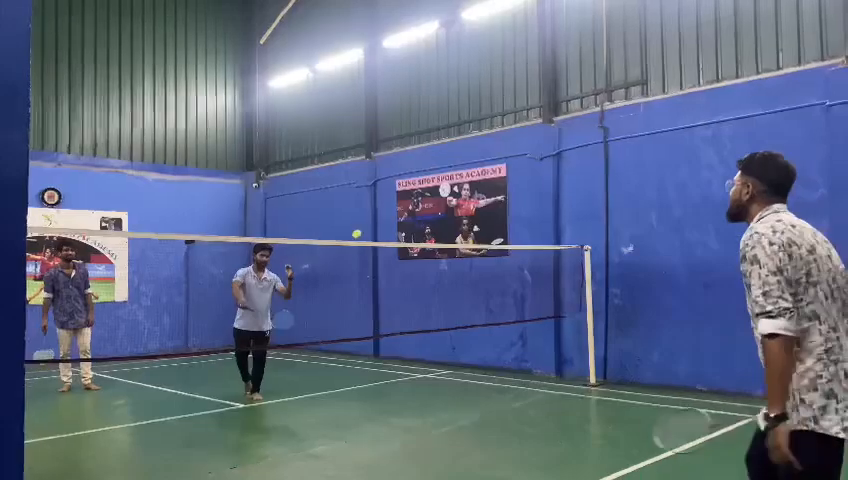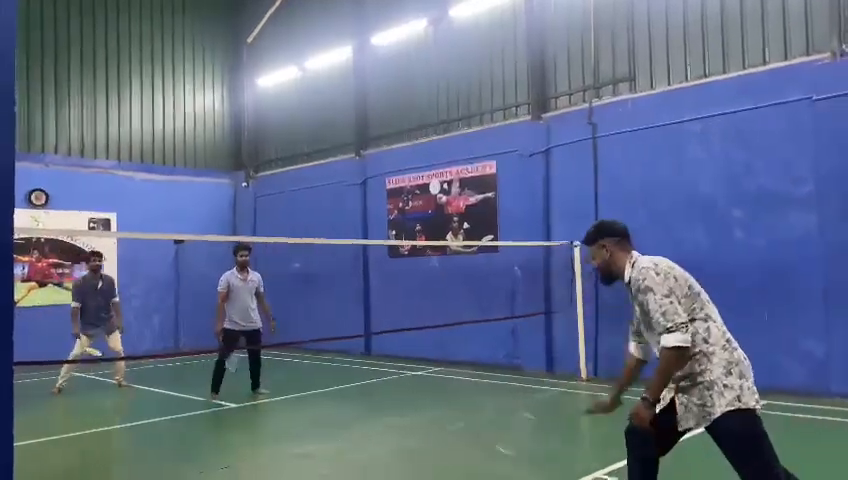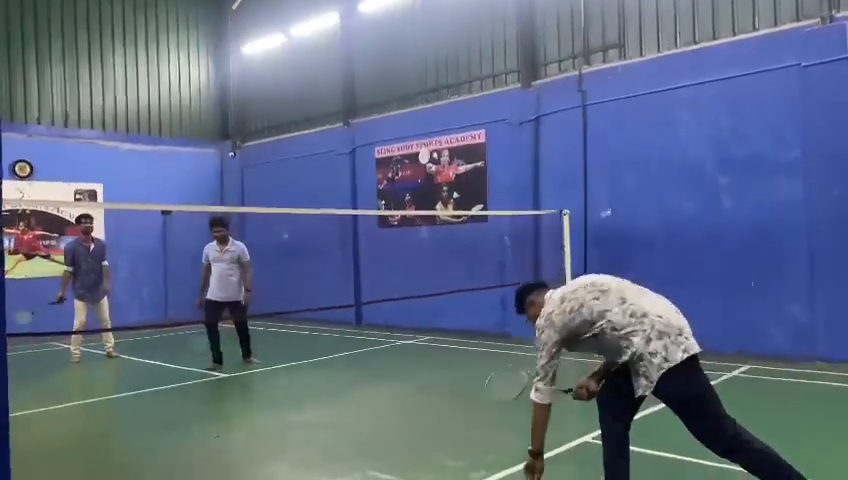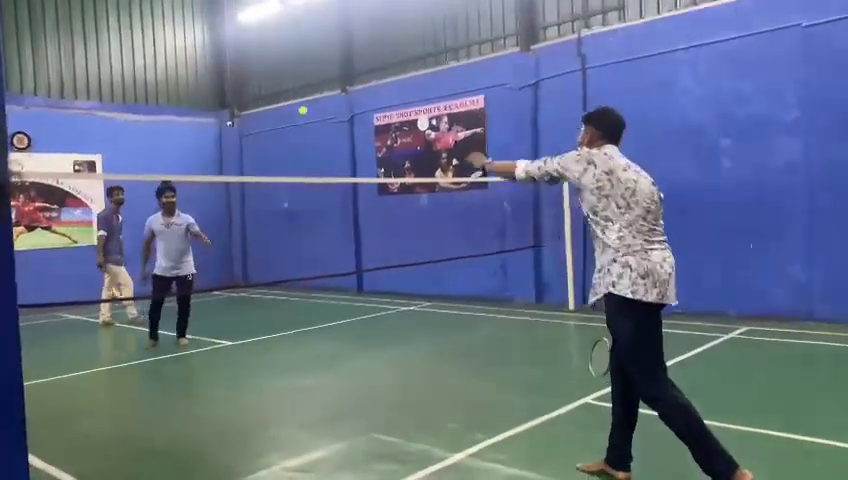
dt=1s
person 1, frame 1
left shoulder: (762, 237)
right shoulder: (800, 233)
left elbow: (778, 331)
left wrist: (775, 418)
left hip: (809, 400)
right hip: (814, 393)
person 1, frame 2
left shoulder: (647, 272)
right shoulder: (639, 280)
left elbow: (678, 343)
right elbow: (639, 348)
left wrist: (648, 401)
right wrist: (615, 396)
left hip: (719, 385)
right knee: (639, 440)
person 1, frame 3
left shoulder: (550, 318)
right shoulder: (577, 292)
left elbow: (543, 390)
left wrist: (536, 453)
right wrist: (597, 378)
left hip: (661, 348)
right hip: (665, 334)
left knee: (724, 437)
right knee: (611, 405)
person 1, frame 4
left shoulder: (585, 160)
right shoulder: (642, 177)
left elbow: (529, 170)
left wrist: (486, 163)
left hip: (626, 285)
right hip: (652, 280)
left knee: (653, 384)
right knee: (624, 371)
person 2, frame 1
left shoulder: (273, 277)
right shoulder: (242, 273)
left elbow: (286, 294)
right elbow: (235, 287)
left wrist: (290, 280)
right wrist: (240, 300)
left hip: (263, 326)
right hip: (243, 325)
left knee: (259, 359)
right knee: (241, 356)
left ankle: (255, 390)
right ankle: (247, 380)
person 2, frame 2
left shoulder: (257, 277)
right shoulder: (227, 277)
left elbow: (261, 300)
right elbow: (221, 302)
left wrist: (270, 318)
right wrist: (219, 324)
left hip: (254, 325)
right hip: (232, 326)
left knee: (255, 357)
right knee: (223, 357)
left ankle: (256, 387)
right ankle: (214, 391)
person 2, frame 3
left shoulder: (239, 247)
right shoulder: (208, 249)
left elbow: (247, 270)
right elbow: (205, 272)
left wrist: (247, 291)
right wrist: (201, 294)
left hip: (235, 296)
right hip: (213, 296)
left knee: (241, 325)
right knee: (211, 326)
left ankle: (247, 356)
right ankle: (217, 361)
person 2, frame 4
left shoulder: (186, 220)
right shoulder: (152, 221)
left elbow: (198, 234)
right elbow: (147, 244)
left wrist: (205, 240)
right wrist: (144, 267)
left hip: (184, 270)
right hip: (161, 270)
left knee: (184, 303)
right knee: (156, 303)
left ankle: (181, 335)
right ankle: (153, 337)
person 3, frame 1
left shoulder: (82, 271)
right shoulder: (52, 274)
left elbow: (88, 294)
right elbow: (48, 298)
left wrist: (91, 313)
right wrist: (44, 319)
left hip: (82, 319)
right hip: (63, 320)
left knee: (85, 350)
right knee: (64, 352)
left ankle: (87, 381)
right ankle: (66, 382)
person 3, frame 2
left shoulder: (110, 281)
right shoulder: (80, 284)
left elbow: (115, 302)
right elbow: (76, 306)
left wrist: (119, 320)
right wrist: (75, 327)
left hip: (108, 324)
right hip: (88, 327)
left knee: (119, 351)
right knee: (75, 355)
left ankle: (119, 379)
right ankle: (60, 384)
person 3, frame 3
left shoulder: (100, 245)
right shoulder: (71, 247)
left elbow: (105, 265)
right elbow: (68, 271)
left wrist: (107, 282)
right wrist: (62, 291)
left hip: (99, 290)
right hip: (81, 292)
left knee: (106, 320)
right knee: (79, 323)
left ankle: (109, 349)
right ankle: (75, 353)
person 3, frame 4
left shoulder: (119, 216)
right shoulder: (105, 215)
right elbow: (101, 236)
left wrist: (122, 256)
right wrist: (100, 255)
left hip: (115, 258)
right hip: (110, 258)
left knee: (109, 288)
right knee: (127, 284)
left ankle: (105, 317)
right ankle: (133, 315)
